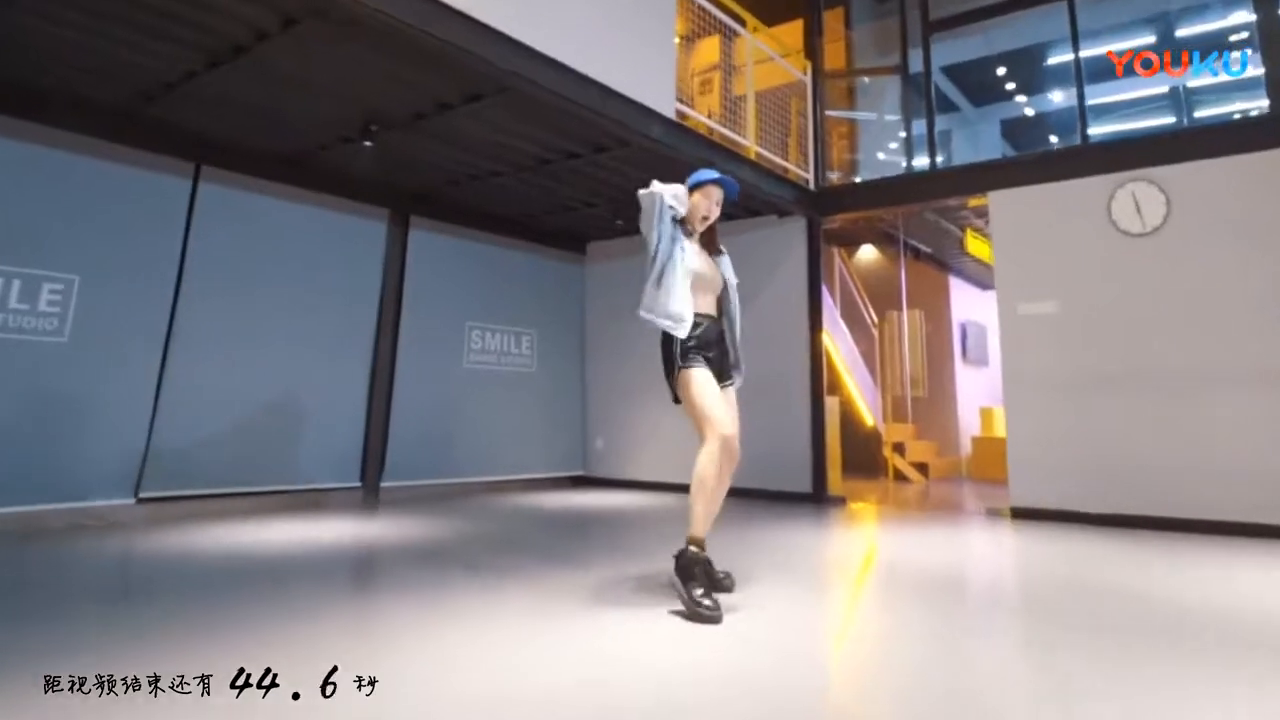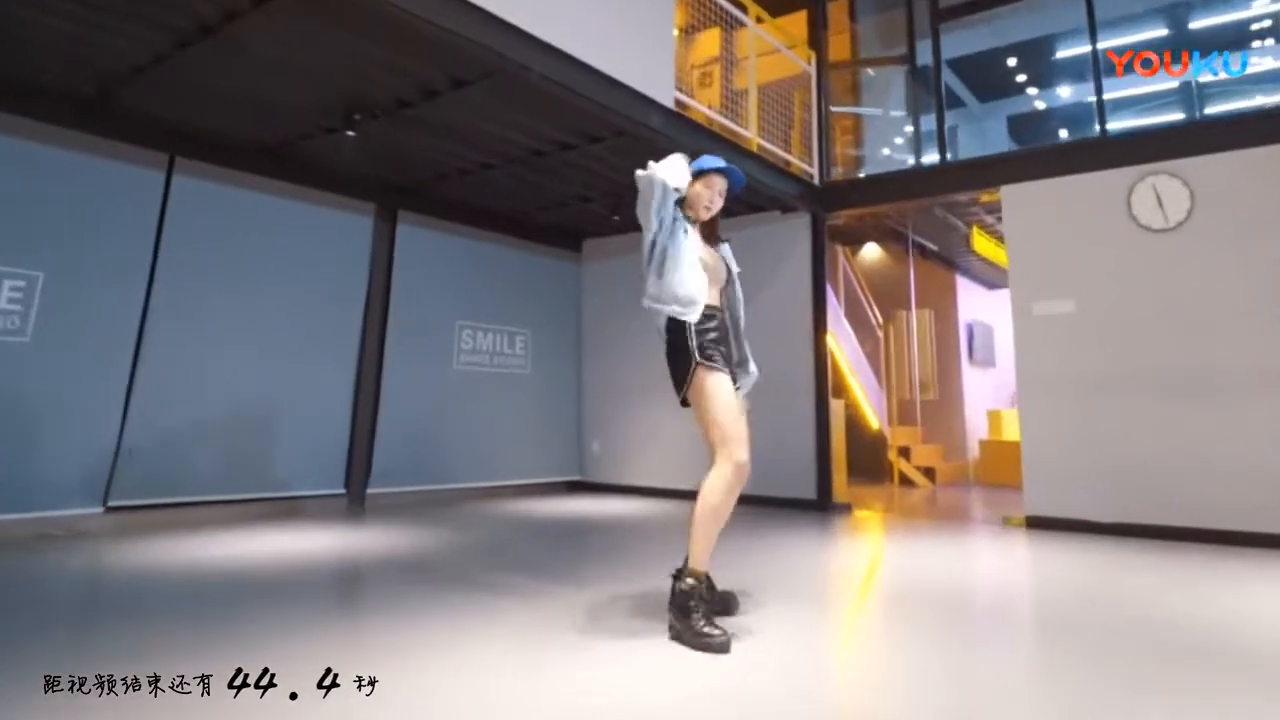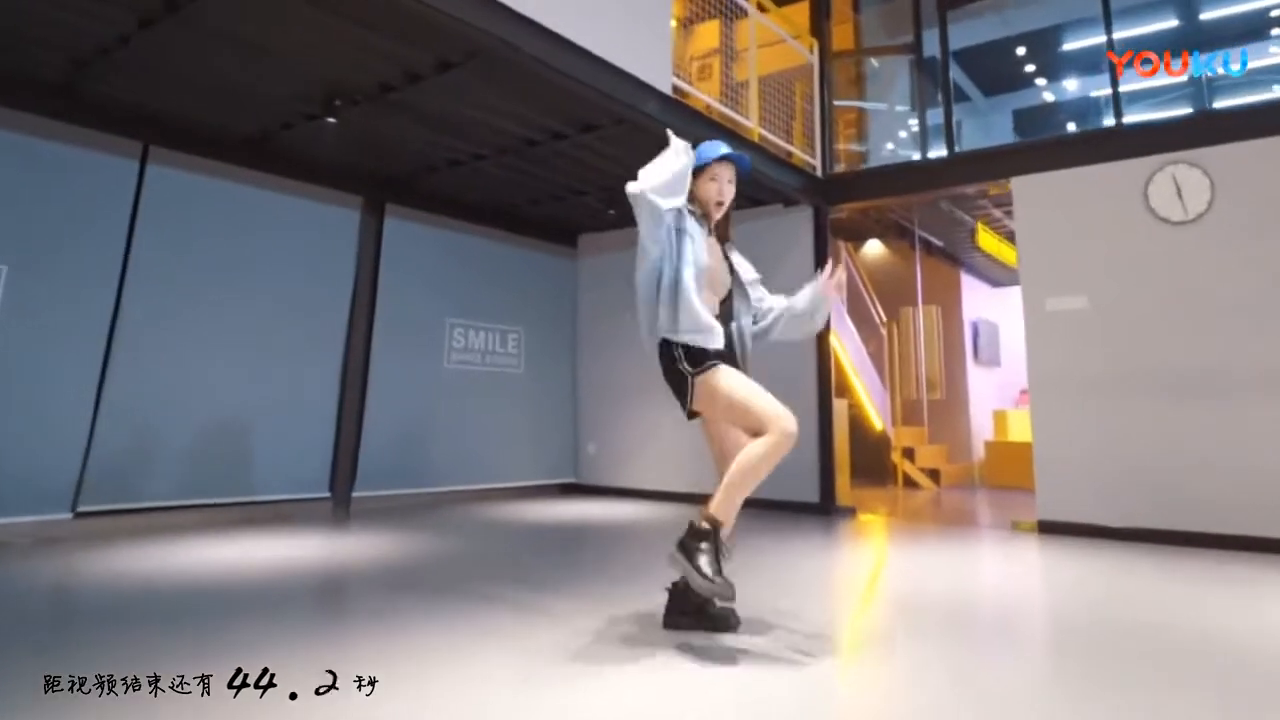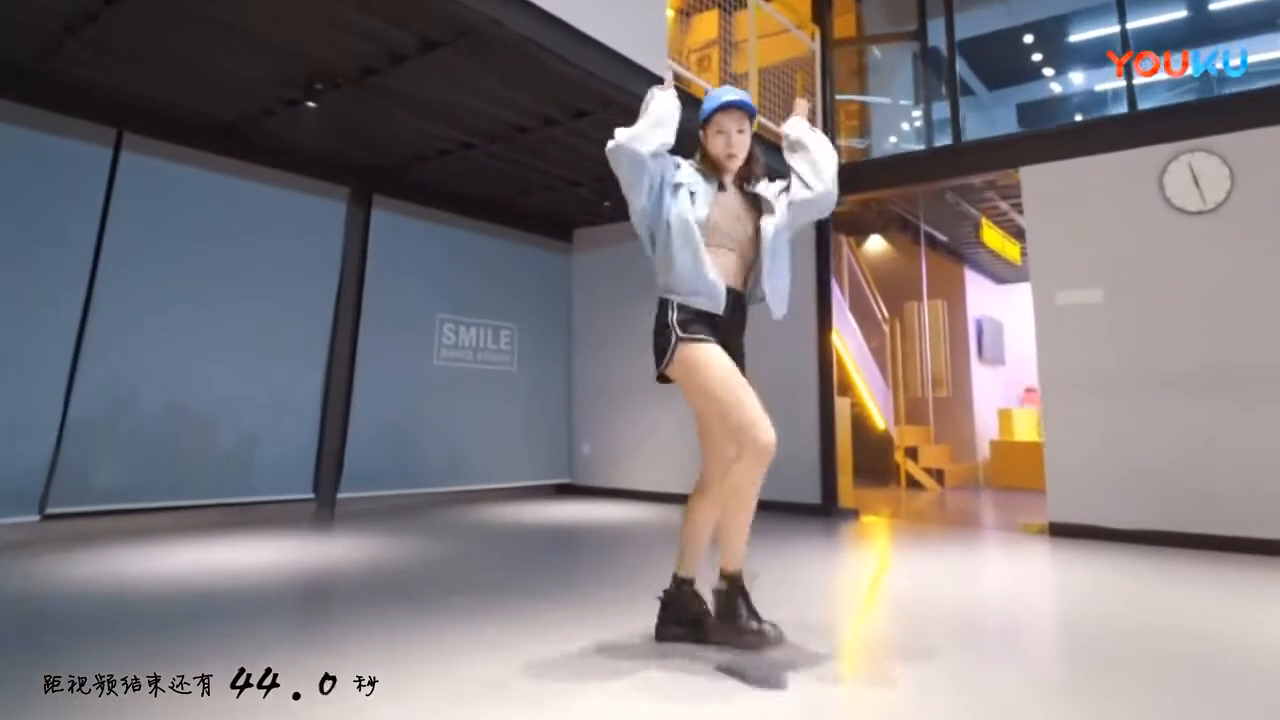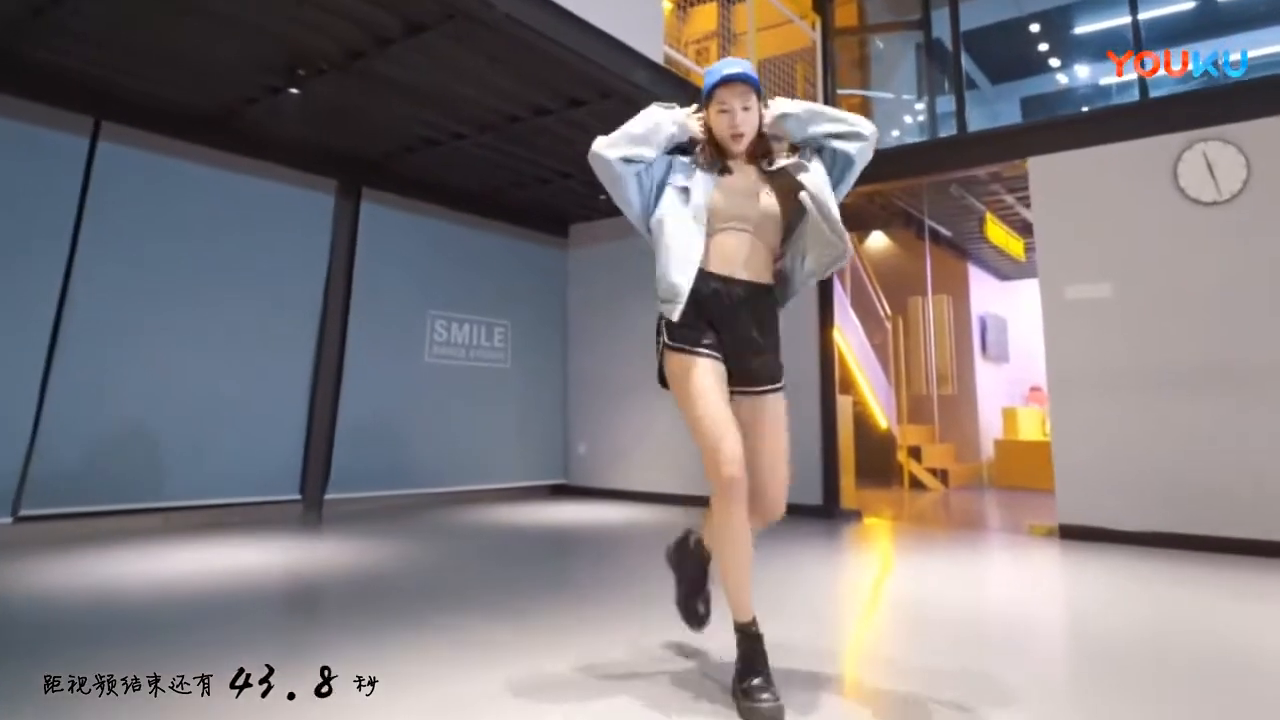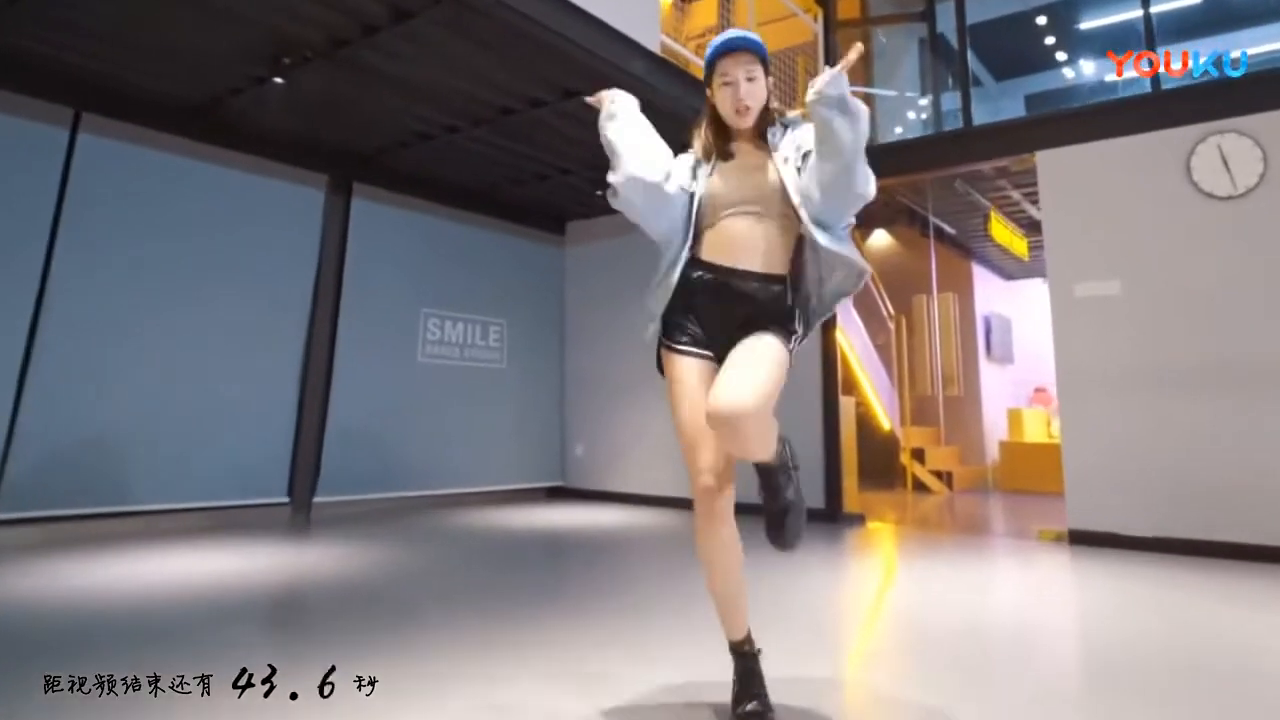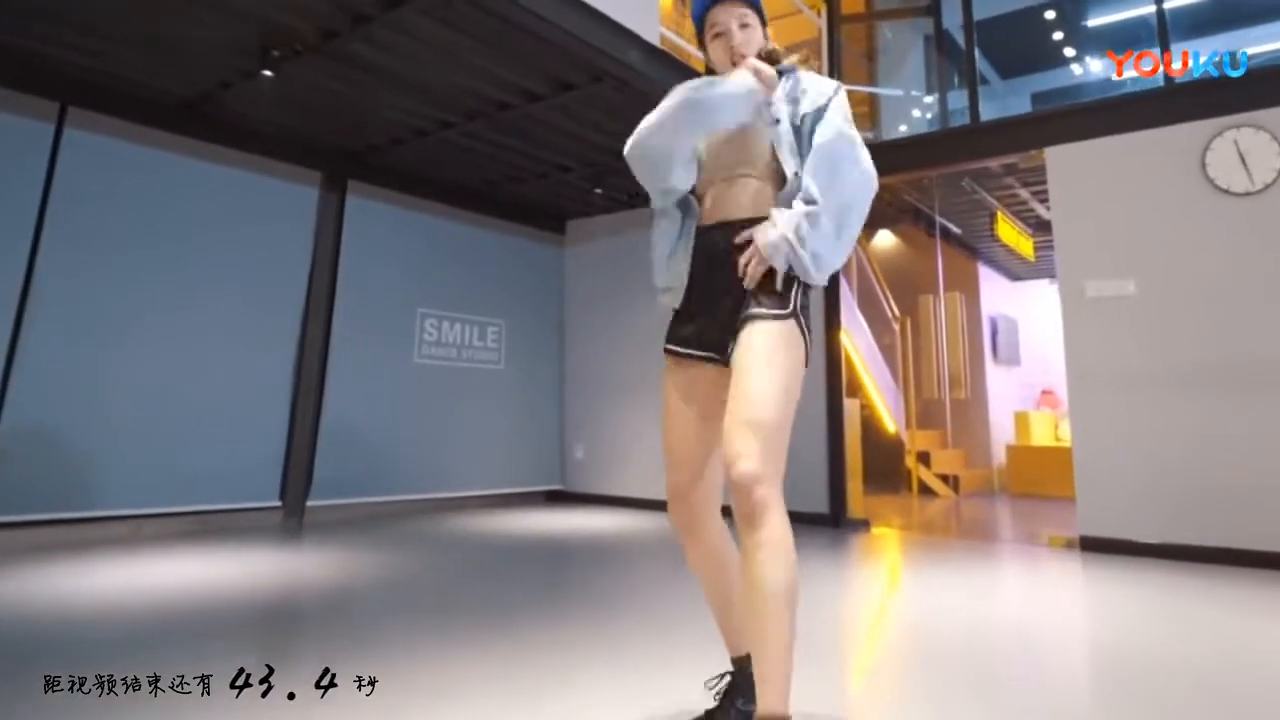
dt=0.2s
person 1, frame 1
left shoulder: (717, 255)
right shoulder: (670, 239)
left wrist: (732, 364)
left hip: (717, 349)
right hip: (687, 345)
left knee: (728, 453)
right knee: (722, 435)
right ankle: (691, 563)
person 1, frame 2
left shoulder: (717, 248)
right shoulder: (667, 225)
right elbow: (657, 179)
left wrist: (744, 370)
right wrist: (679, 168)
left hip: (716, 343)
right hip: (690, 342)
left knee: (729, 465)
right knee: (733, 457)
left ankle: (694, 579)
right ankle: (692, 591)
person 1, frame 3
left shoulder: (727, 250)
right shoulder: (676, 229)
left elbow: (762, 314)
right elbow: (646, 196)
left wrist: (816, 296)
right wrist: (677, 159)
left hip: (722, 359)
right hip: (689, 355)
left knee: (740, 480)
right knee: (780, 429)
left ankle: (689, 593)
right ankle: (700, 536)
person 1, frame 4
left shoulder: (760, 198)
right shoulder: (683, 184)
left elbow: (818, 194)
right elbow: (627, 149)
left wrist: (797, 135)
right wrist: (663, 107)
left hip: (730, 327)
right hip: (689, 321)
left knee: (721, 469)
right knee: (758, 440)
left ankle: (681, 604)
right ankle: (732, 598)
person 1, frame 5
left shoulder: (791, 172)
right shoulder: (685, 174)
left elbow: (857, 135)
right elbow: (610, 155)
left wrist: (786, 116)
right wrist: (670, 124)
left hip: (758, 330)
right hip: (696, 320)
left knee: (768, 504)
right knee: (731, 475)
left ankle: (694, 549)
right ankle: (750, 649)
person 1, frame 6
left shoulder: (803, 144)
right shoulder: (696, 162)
left elbow: (847, 185)
right elbow: (648, 201)
left wrist: (832, 102)
right wrist: (626, 120)
left hip: (767, 313)
right hip: (695, 311)
left knee: (733, 410)
right knee: (708, 482)
left ankle: (774, 457)
right ankle: (746, 664)
person 1, frame 7
left shoulder: (806, 94)
right shoulder: (699, 114)
left elbow: (847, 174)
right elbow: (650, 159)
left wrist: (785, 239)
right wrist: (729, 92)
left hip: (769, 283)
right hip: (698, 291)
left knee: (752, 480)
right knee: (688, 501)
